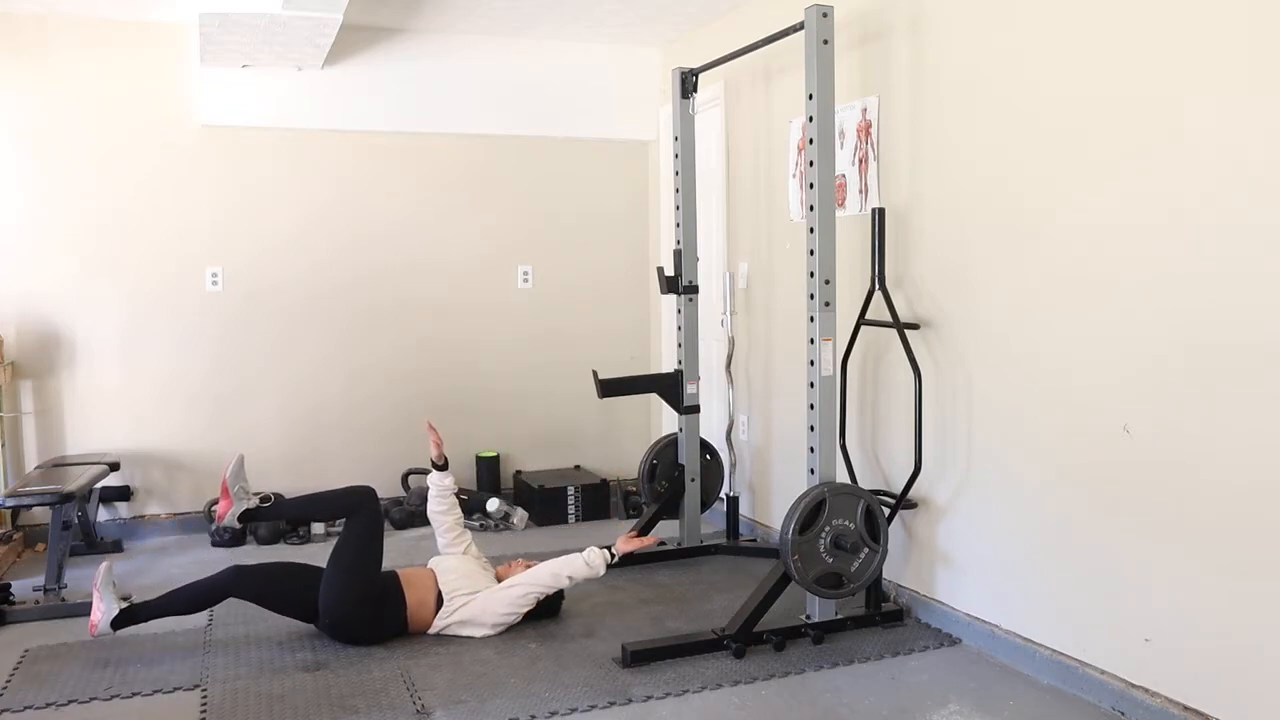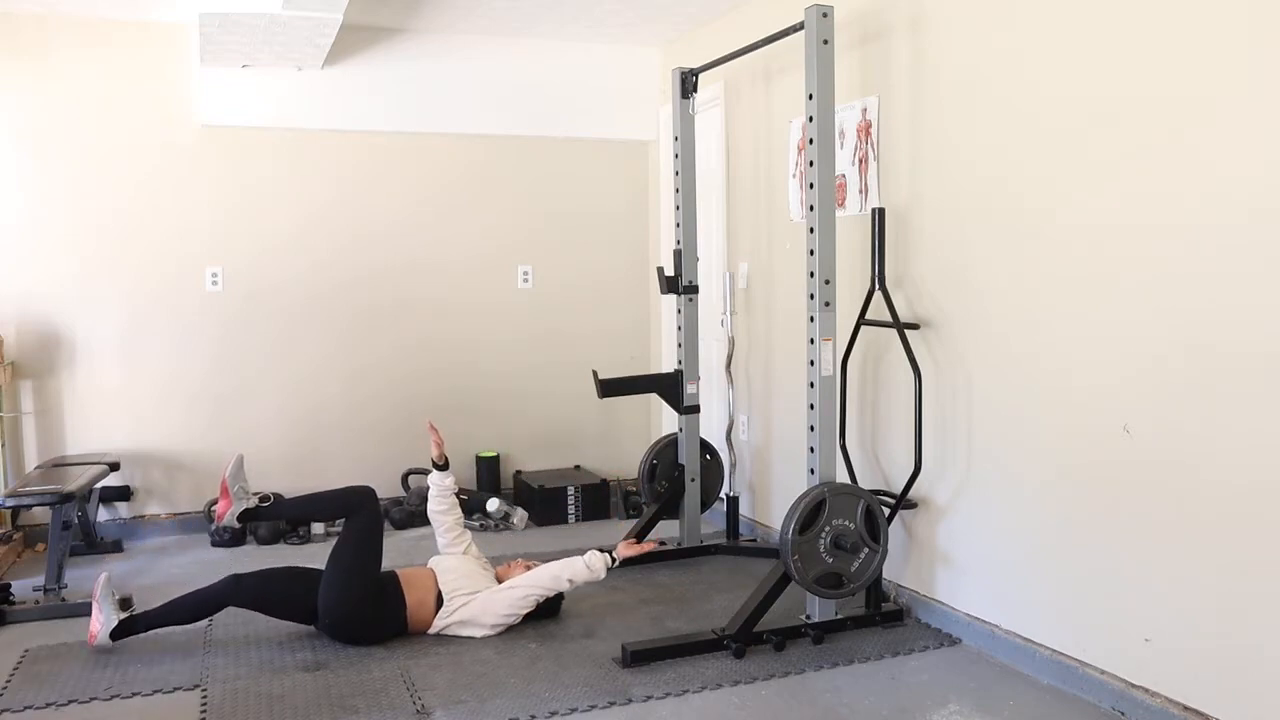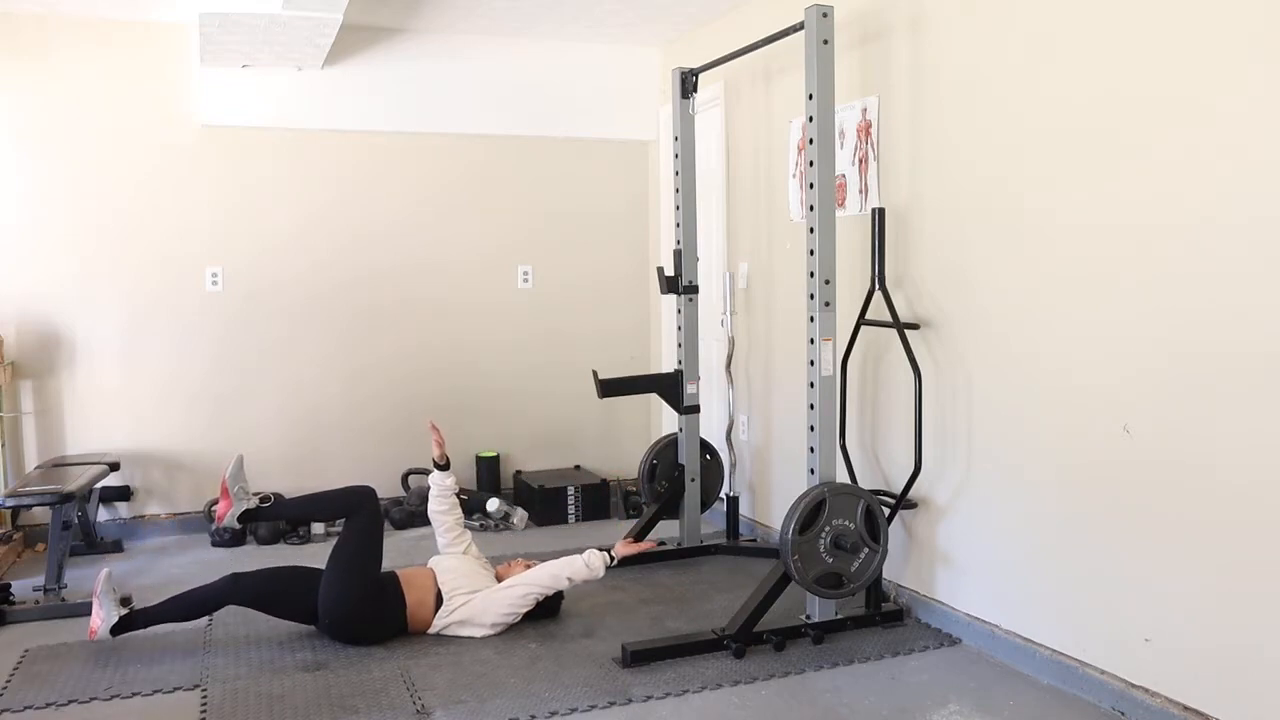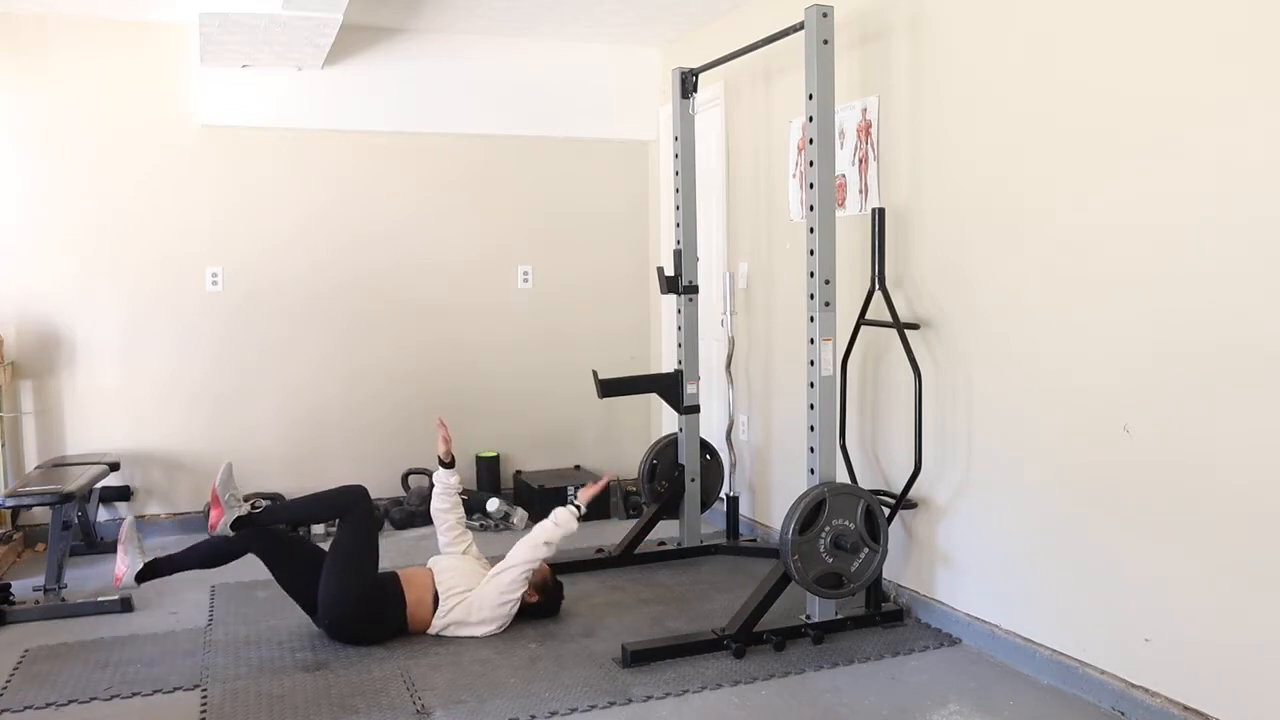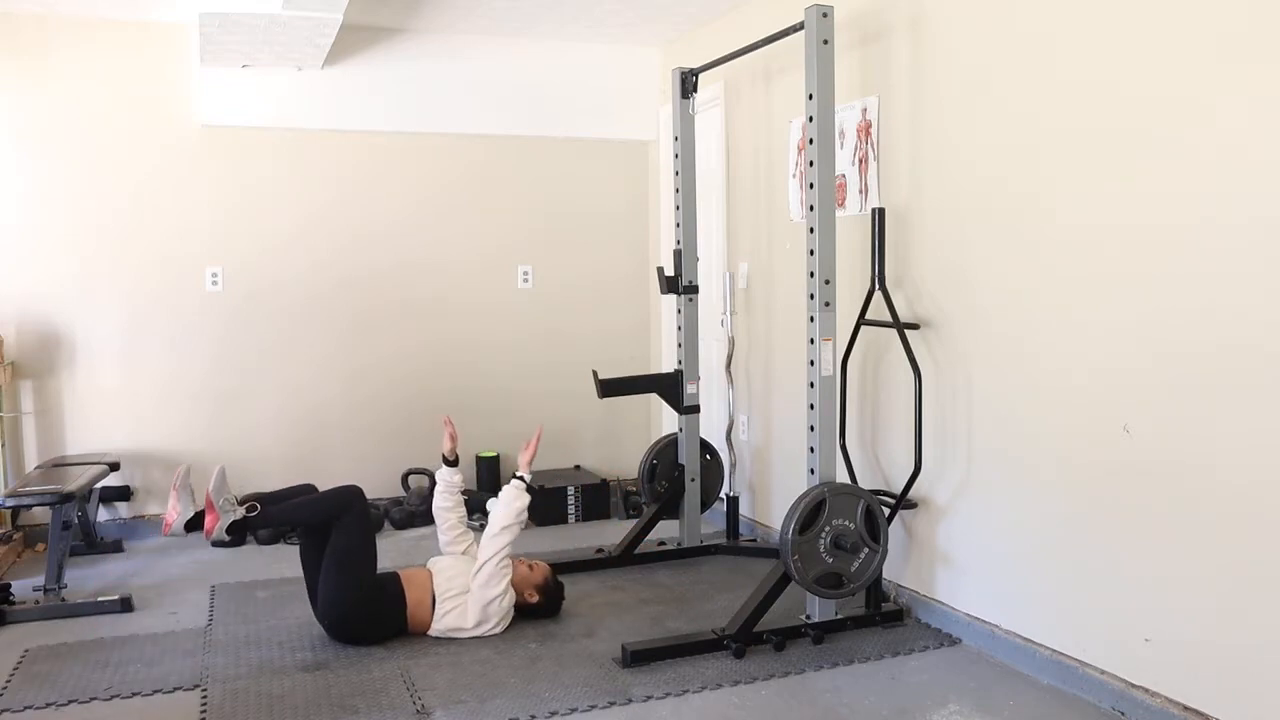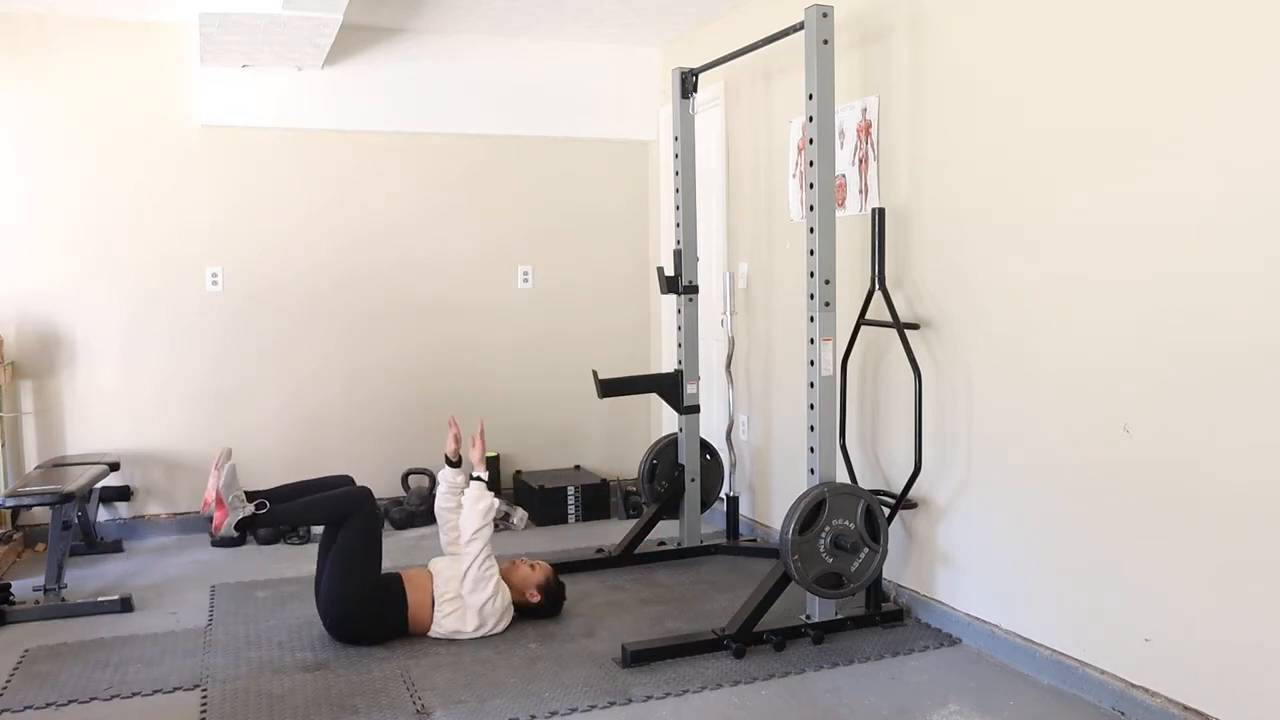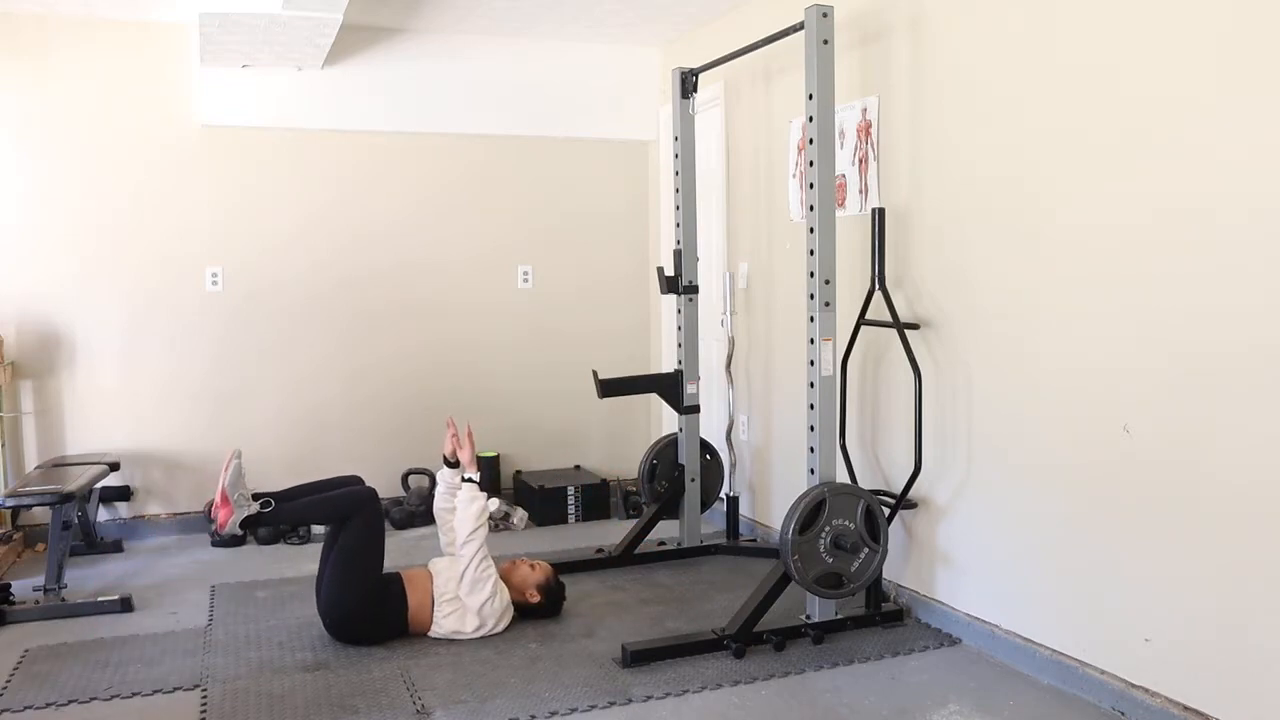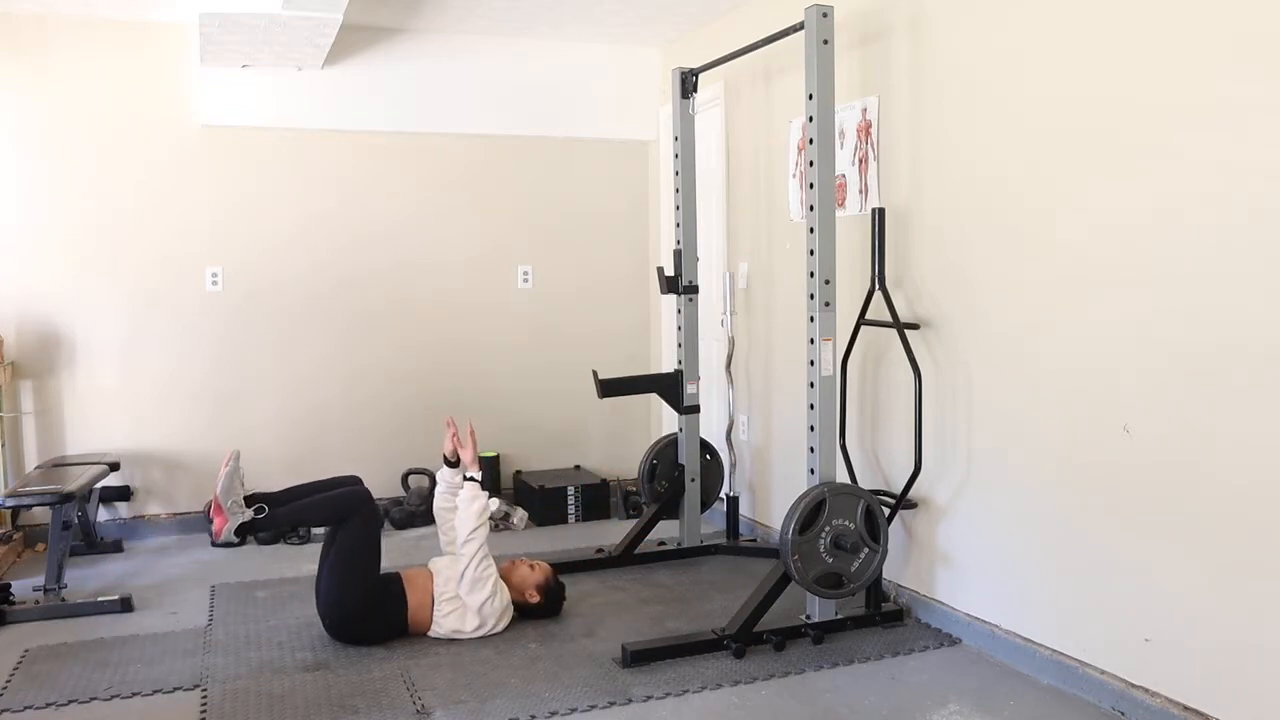
dt=0.3s
person 1, frame 1
left shoulder: (501, 606)
right shoulder: (478, 568)
left elbow: (558, 572)
right elbow: (447, 522)
left wrist: (609, 552)
right wrist: (440, 466)
left hip: (359, 615)
right hip: (349, 605)
left knee: (364, 499)
right knee: (237, 578)
left ankle: (248, 509)
right ankle: (120, 616)
person 1, frame 2
left shoulder: (501, 605)
right shoulder: (476, 567)
left elbow: (558, 576)
right elbow: (447, 521)
left wrist: (610, 557)
right wrist: (441, 465)
left hip: (358, 615)
right hip: (348, 603)
left knee: (364, 499)
right knee: (236, 587)
left ankle: (249, 508)
right ankle: (119, 626)
person 1, frame 3
left shoulder: (500, 605)
right shoulder: (476, 568)
left elbow: (554, 574)
right elbow: (447, 523)
left wrist: (607, 556)
right wrist: (441, 465)
left hip: (358, 615)
right hip: (348, 605)
left knee: (364, 499)
right knee: (236, 585)
left ankle: (248, 511)
right ankle: (120, 622)
person 1, frame 4
left shoulder: (499, 606)
right shoulder: (478, 569)
left elbow: (529, 552)
right elbow: (450, 524)
left wrist: (575, 507)
right wrist: (446, 462)
left hip: (358, 615)
right hip: (349, 605)
left knee: (357, 498)
right knee: (261, 538)
left ankle: (240, 519)
right ankle: (141, 570)
person 1, frame 5
left shoulder: (497, 603)
right shoulder: (473, 567)
left elbow: (500, 534)
right elbow: (452, 526)
left wrist: (521, 475)
right wrist: (450, 461)
left hip: (358, 613)
right hip: (349, 602)
left knee: (350, 498)
right knee: (307, 496)
left ankle: (235, 521)
right ankle: (204, 518)
person 1, frame 6
left shoulder: (494, 605)
right shoulder: (482, 578)
left elbow: (476, 540)
right elbow: (456, 532)
left wrist: (479, 472)
right wrist: (453, 463)
left hip: (355, 614)
right hip: (351, 602)
left knee: (360, 500)
right knee: (344, 486)
left ankle: (243, 519)
right ankle: (244, 504)
person 1, frame 7
left shoulder: (493, 605)
right shoulder: (483, 579)
left elbow: (471, 542)
right elbow: (452, 529)
left wrist: (471, 473)
right wrist: (451, 464)
left hip: (355, 614)
right hip: (350, 601)
left knee: (364, 499)
right knee: (354, 486)
left ankle: (248, 516)
right ankle: (251, 504)
person 1, frame 8
left shoulder: (493, 605)
right shoulder: (483, 580)
left elbow: (473, 541)
right elbow: (453, 530)
left wrist: (472, 471)
right wrist: (452, 462)
left hip: (355, 615)
right hip: (347, 601)
left knee: (359, 500)
right knee: (351, 486)
left ankle: (243, 523)
right ankle: (247, 504)
